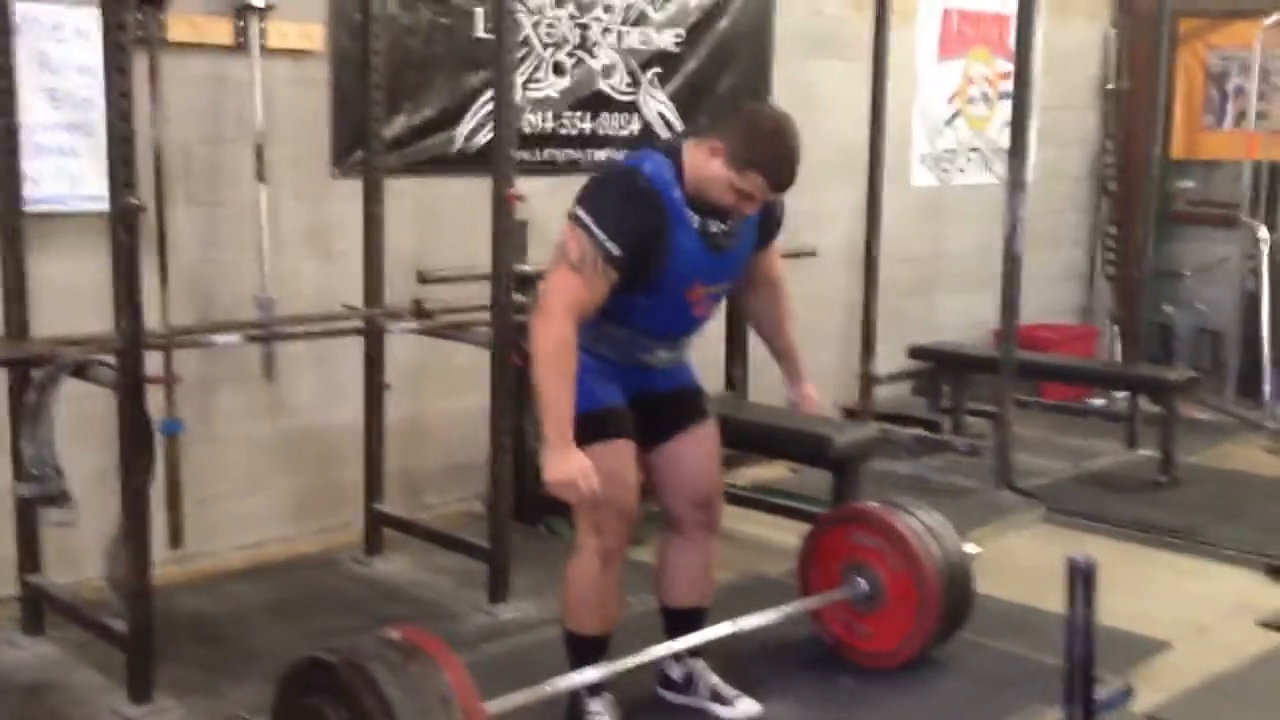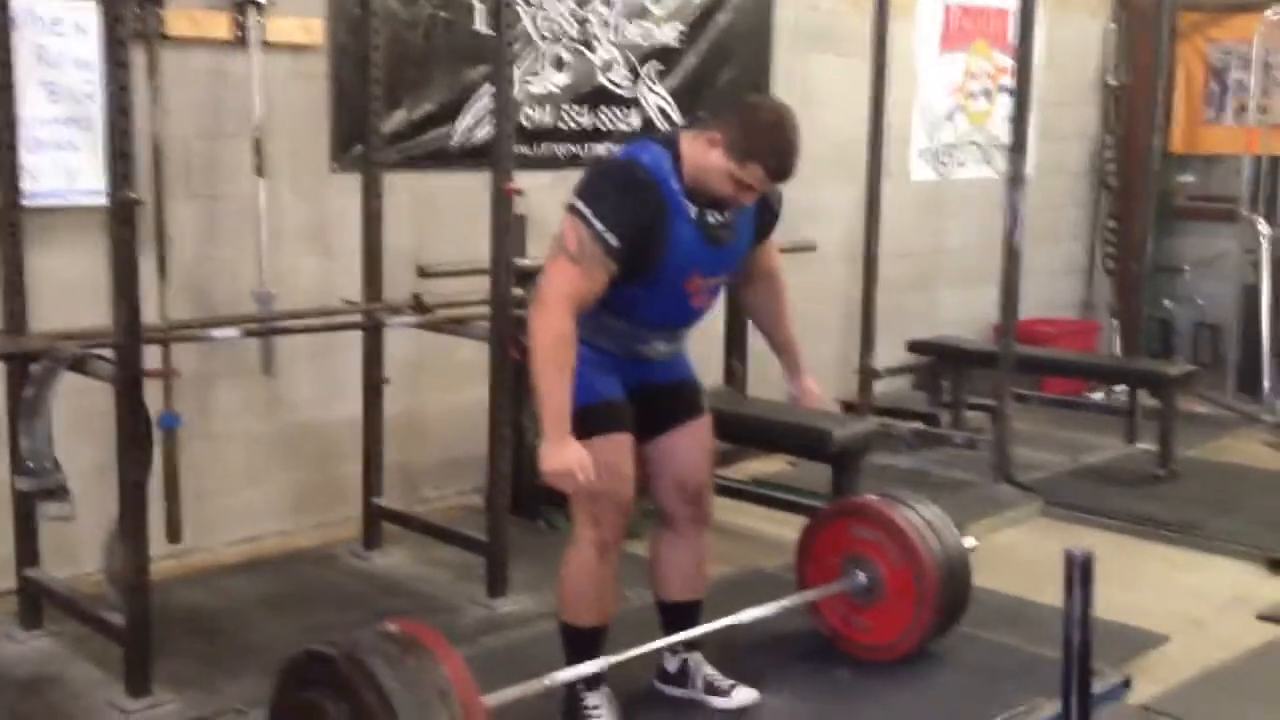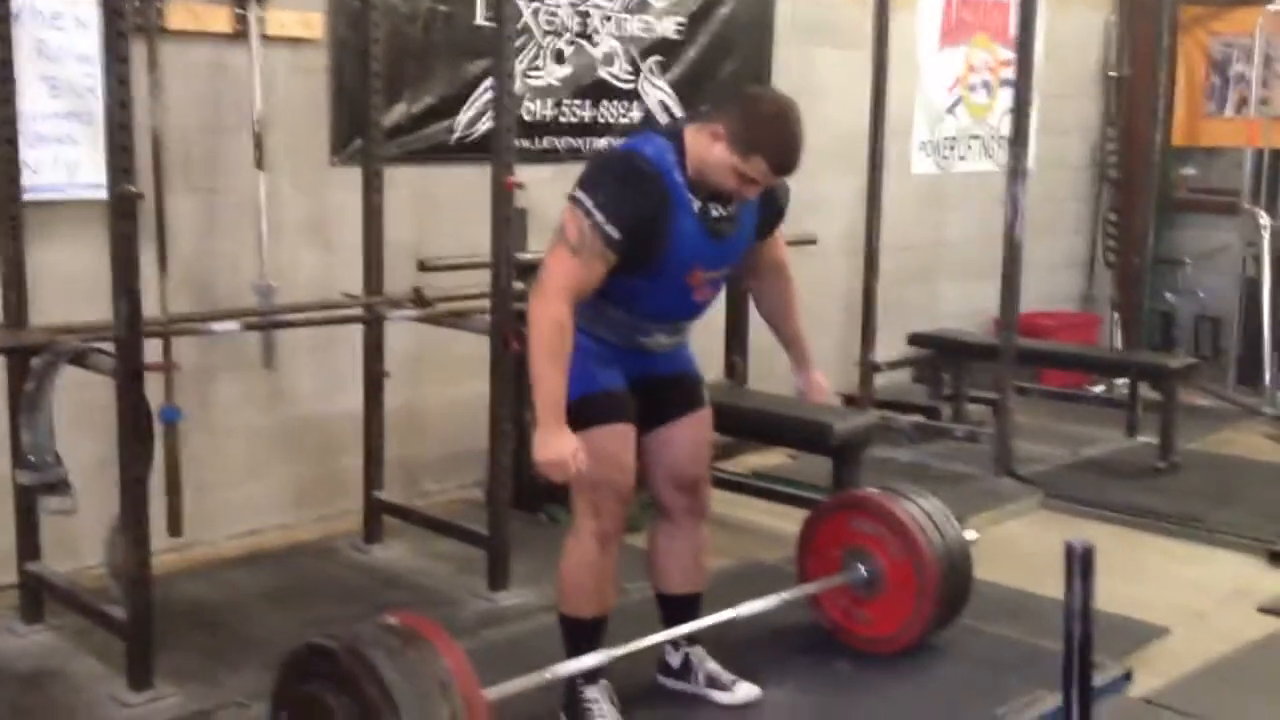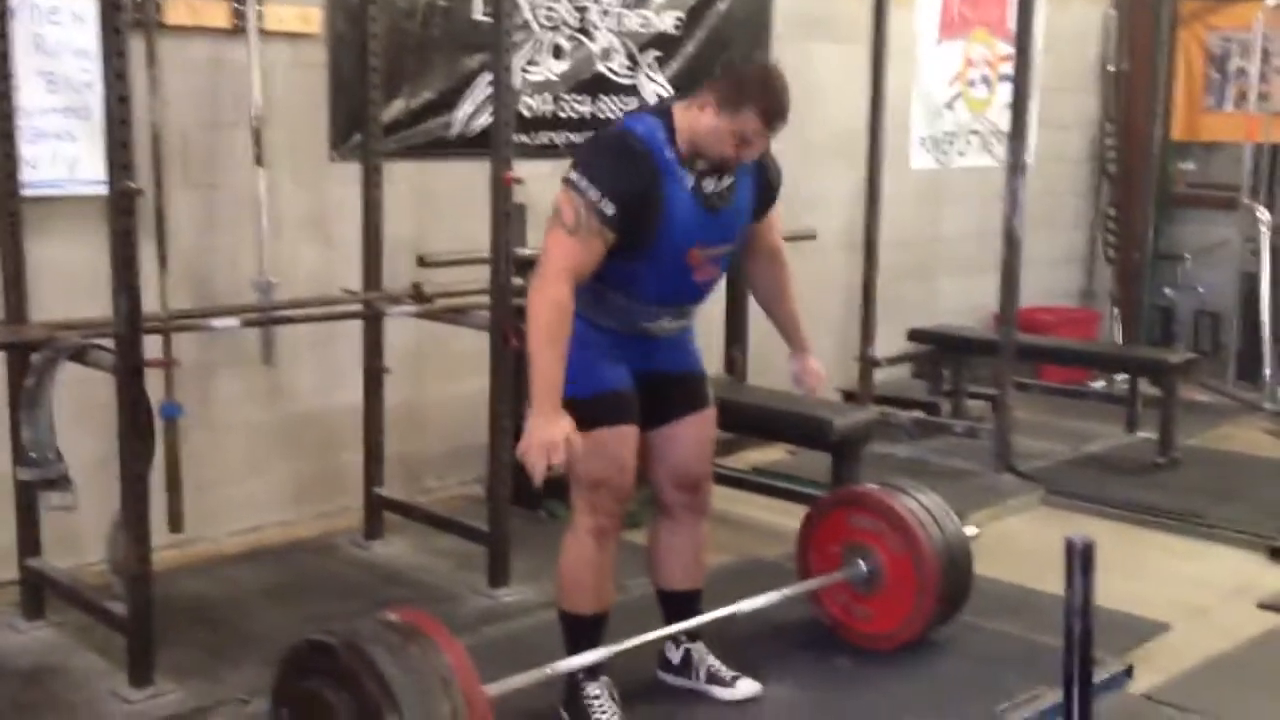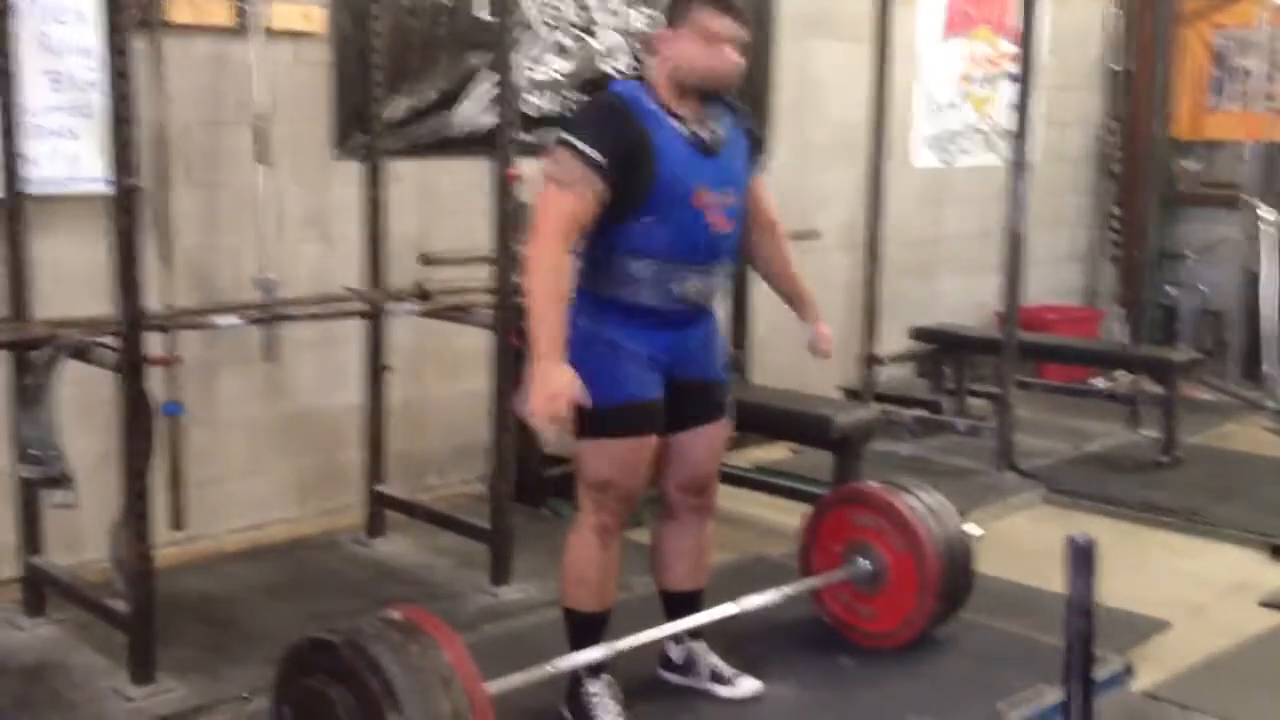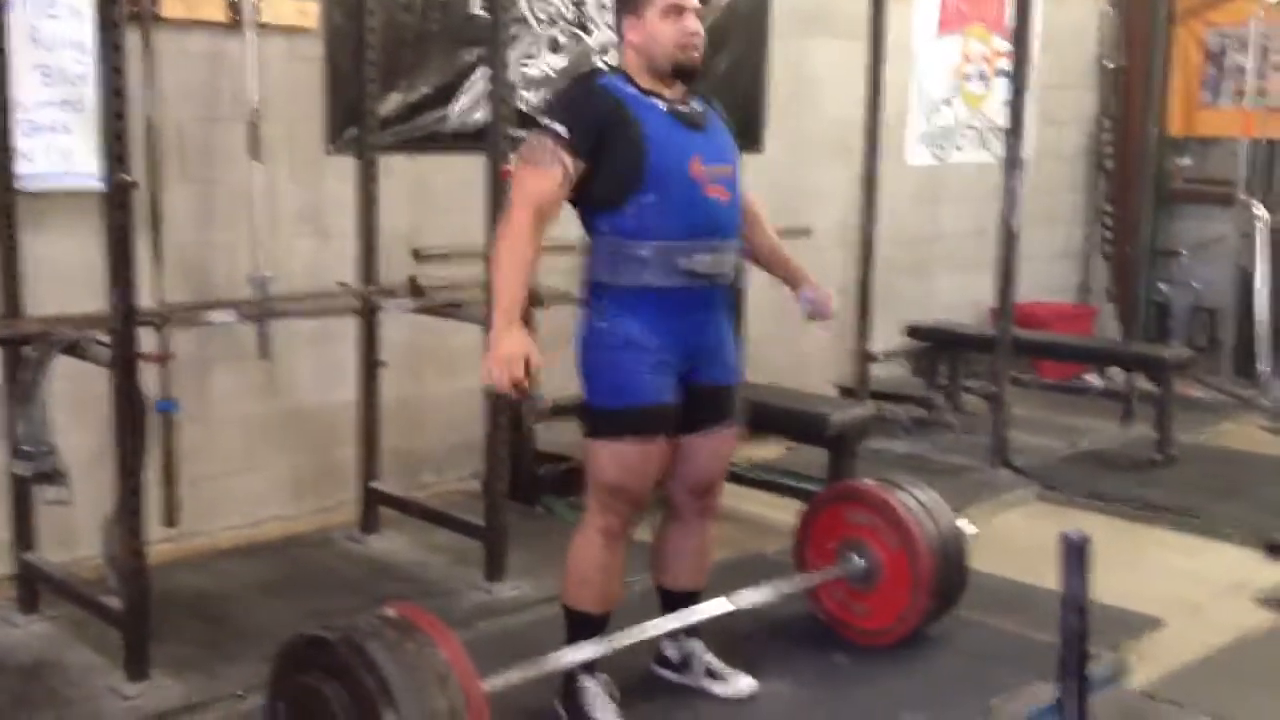
dt=0.2s
person 1, frame 1
left shoulder: (756, 206)
right shoulder: (631, 197)
left elbow: (763, 287)
right elbow: (555, 315)
left wrist: (796, 378)
right wrist: (558, 445)
left hip: (663, 365)
right hip: (590, 365)
left knee: (699, 512)
right knee: (608, 529)
left ankle: (684, 668)
person 1, frame 2
left shoulder: (753, 198)
right shoulder: (629, 188)
left elbow: (760, 279)
right elbow: (553, 307)
left wrist: (795, 370)
right wrist: (556, 435)
left hip: (659, 357)
right hip: (589, 358)
left knee: (689, 506)
right knee: (604, 520)
left ankle: (680, 661)
person 1, frame 3
left shoulder: (759, 193)
right shoulder: (631, 180)
left elbow: (769, 274)
right elbow: (553, 297)
left wrist: (803, 364)
right wrist: (550, 425)
left hip: (662, 349)
right hip: (590, 349)
left knee: (687, 498)
right knee: (603, 511)
left ankle: (681, 654)
person 1, frame 4
left shoulder: (753, 171)
right shoulder: (623, 159)
left elbow: (765, 259)
right elbow: (555, 283)
left wrist: (800, 350)
right wrist: (546, 410)
left hip: (669, 343)
right hip: (597, 342)
left knee: (690, 494)
right knee: (602, 509)
left ankle: (683, 650)
person 1, frame 5
left shoulder: (734, 127)
right shoulder: (612, 120)
left elbow: (760, 227)
right elbow: (550, 239)
left wrist: (808, 311)
right wrist: (551, 361)
left hip: (696, 334)
right hip: (619, 336)
left knee: (693, 496)
right knee: (608, 507)
left ankle: (684, 649)
person 1, frame 6
left shoulder: (710, 114)
right shoulder: (595, 106)
left elbow: (742, 215)
right elbow: (527, 212)
left wrist: (801, 281)
right wrist: (508, 325)
left hip: (712, 330)
right hip: (635, 333)
left knee: (697, 499)
right knee: (614, 510)
left ankle: (680, 647)
